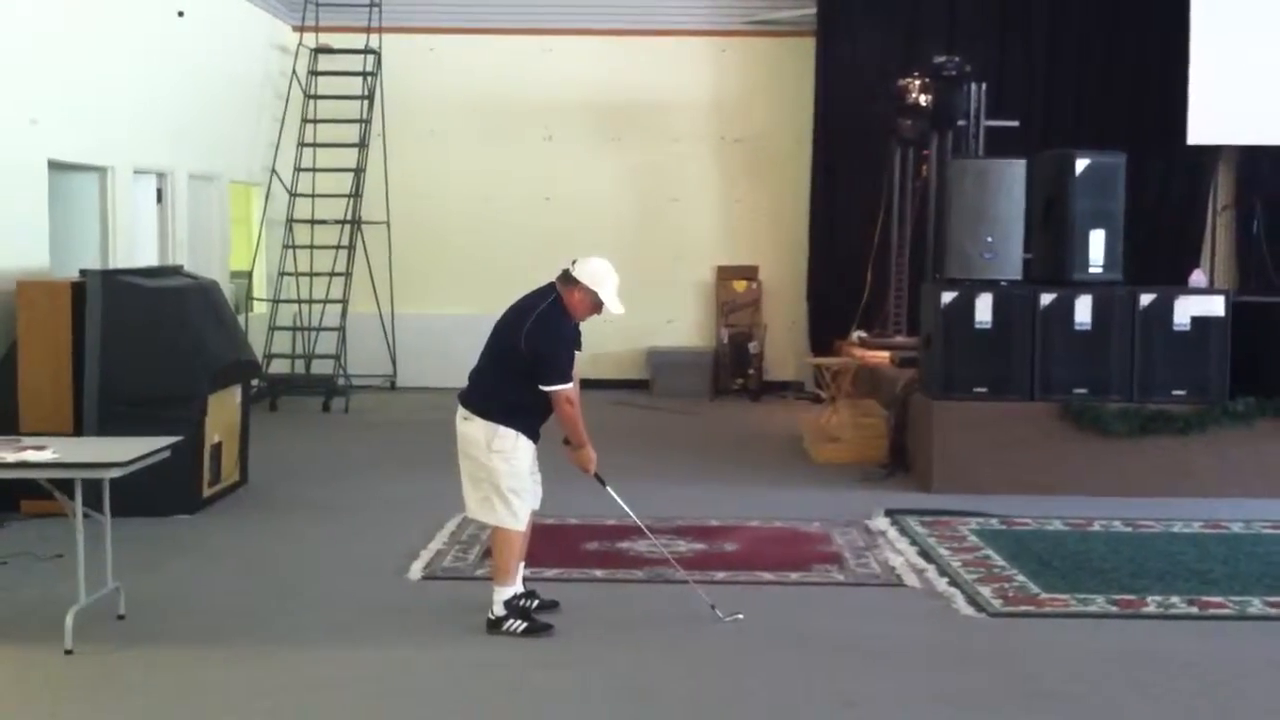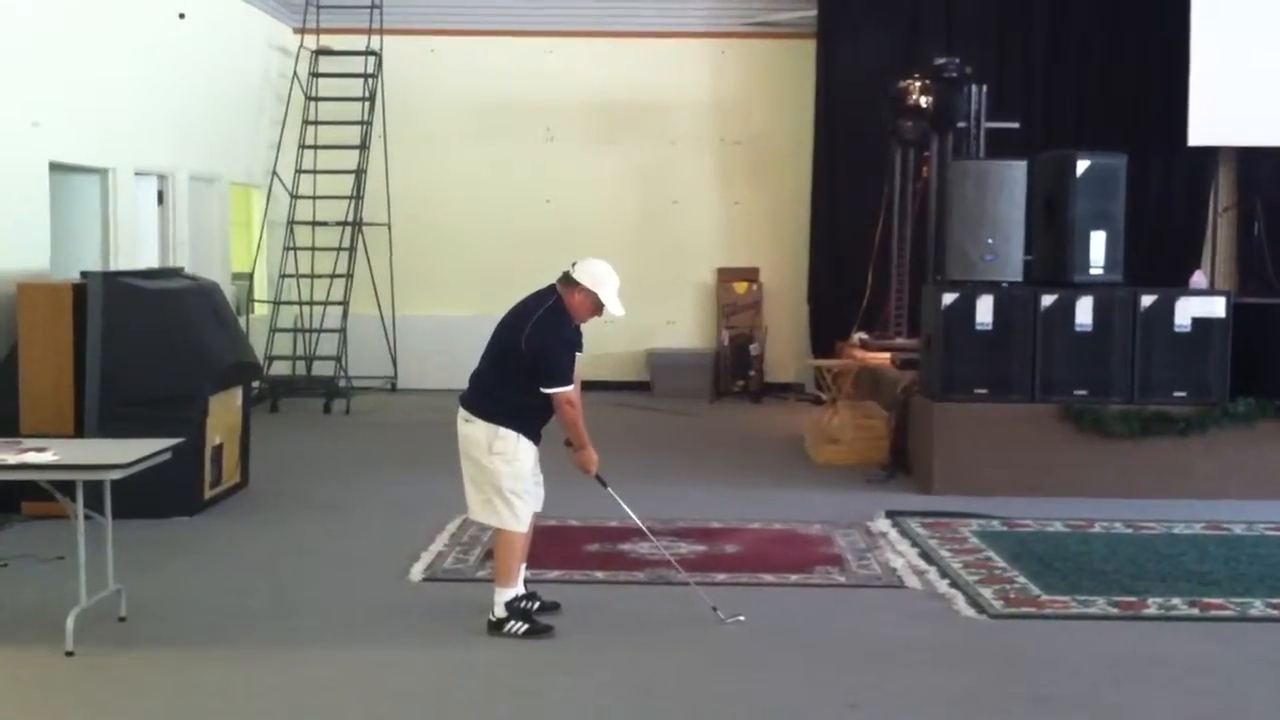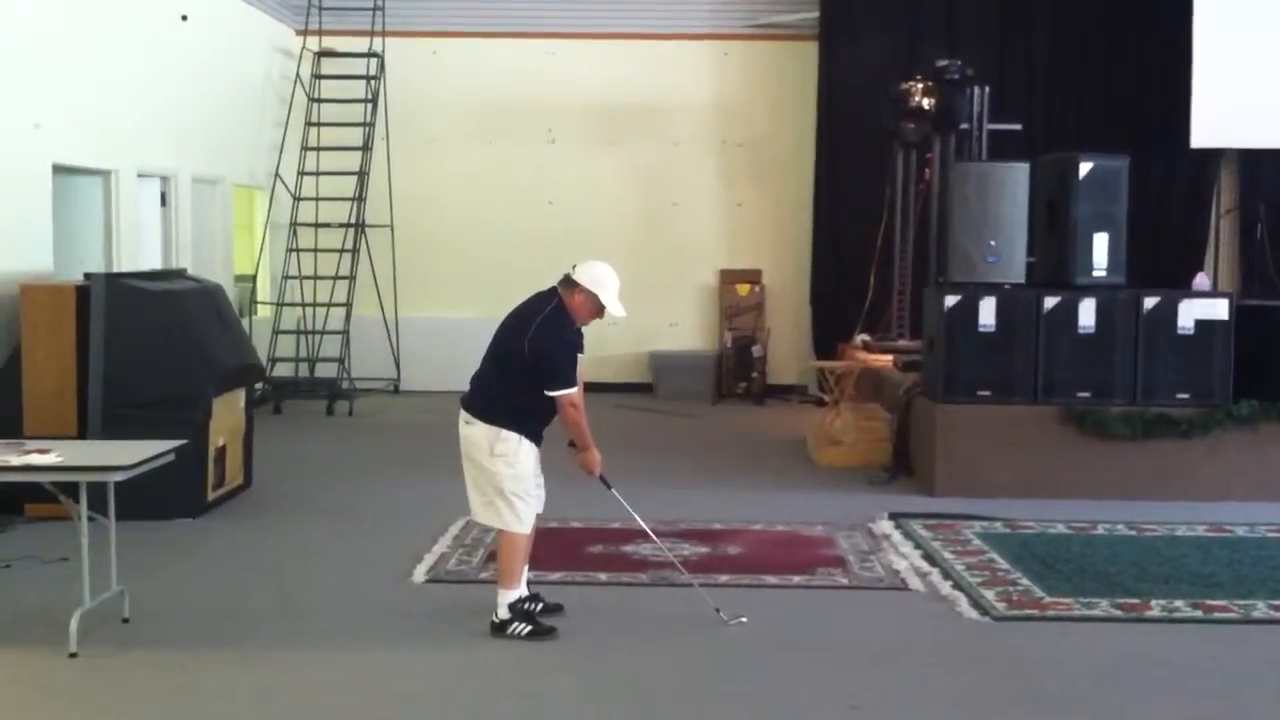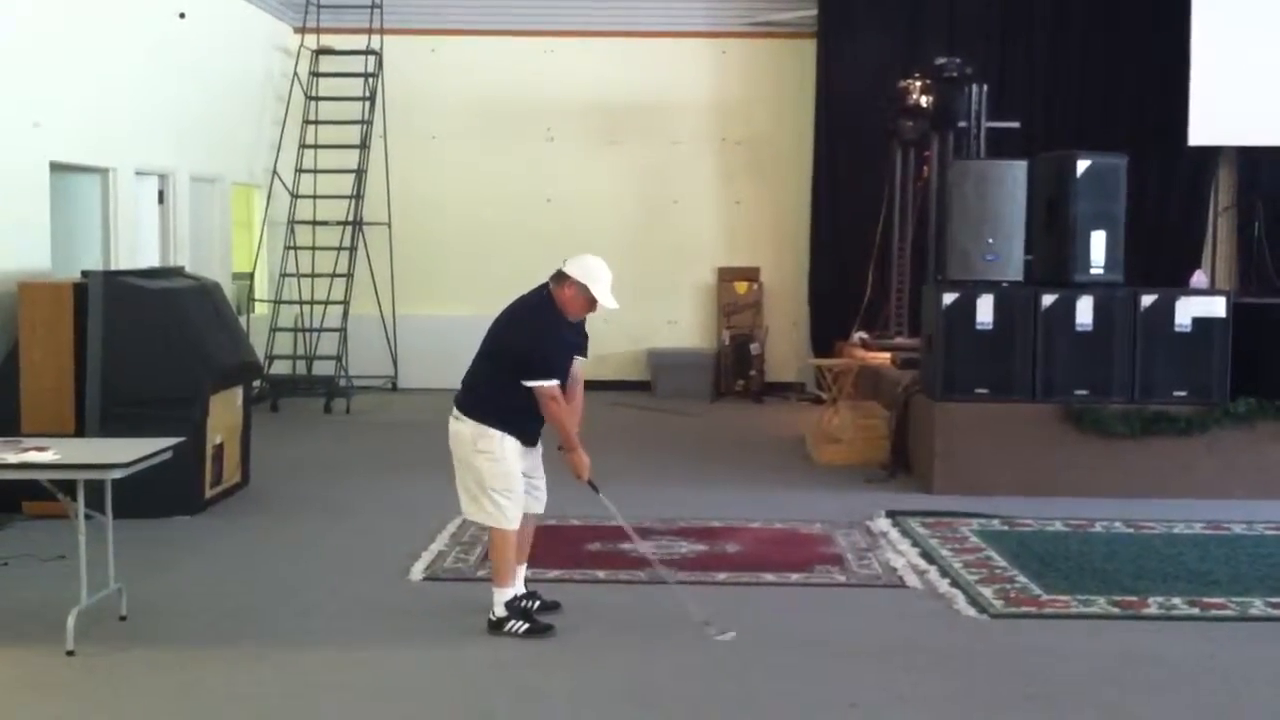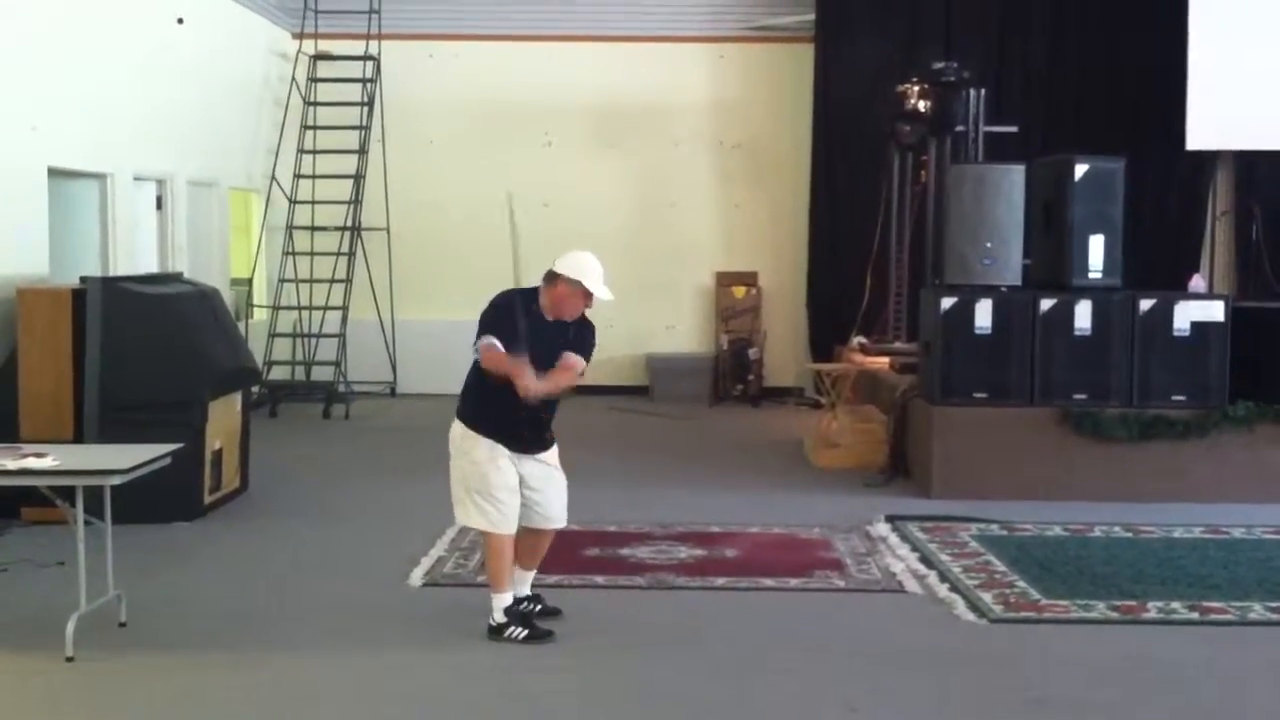
dt=0.4s
person 1, frame 1
left shoulder: (554, 307)
right shoulder: (549, 325)
left elbow: (567, 380)
right elbow: (563, 398)
left wrist: (575, 438)
right wrist: (582, 445)
left hip: (507, 421)
right hip: (495, 425)
left knee: (524, 506)
right knee: (510, 515)
left ankle: (514, 590)
right ankle: (502, 609)
person 1, frame 2
left shoulder: (556, 311)
right shoulder: (549, 327)
left elbow: (569, 383)
right elbow: (564, 400)
left wrist: (578, 440)
right wrist: (583, 447)
left hip: (511, 424)
right hip: (496, 427)
left knee: (526, 508)
right knee: (512, 516)
left ankle: (516, 592)
right ankle: (504, 611)
person 1, frame 3
left shoulder: (556, 312)
right shoulder: (551, 329)
left elbow: (573, 386)
right elbow: (568, 402)
left wrist: (578, 439)
right wrist: (588, 447)
left hip: (512, 426)
right hip: (497, 429)
left knee: (528, 511)
right knee: (515, 518)
left ankle: (519, 593)
right ankle: (506, 613)
person 1, frame 4
left shoulder: (570, 320)
right shoulder: (531, 321)
left elbow: (574, 380)
right elbow: (548, 397)
left wrist: (572, 438)
right wrist: (575, 450)
left hip: (522, 430)
right hip: (487, 427)
left knee: (527, 509)
right knee: (506, 516)
left ankle: (517, 591)
right ankle: (503, 610)
person 1, frame 5
left shoulder: (581, 330)
right shoulder: (507, 306)
left elbow: (571, 371)
right elbow: (487, 356)
left wrist: (537, 385)
right wrist: (516, 371)
left hip: (537, 442)
right hip: (484, 435)
left knee: (547, 520)
right knee: (501, 524)
left ankle: (520, 594)
right ankle: (501, 615)
